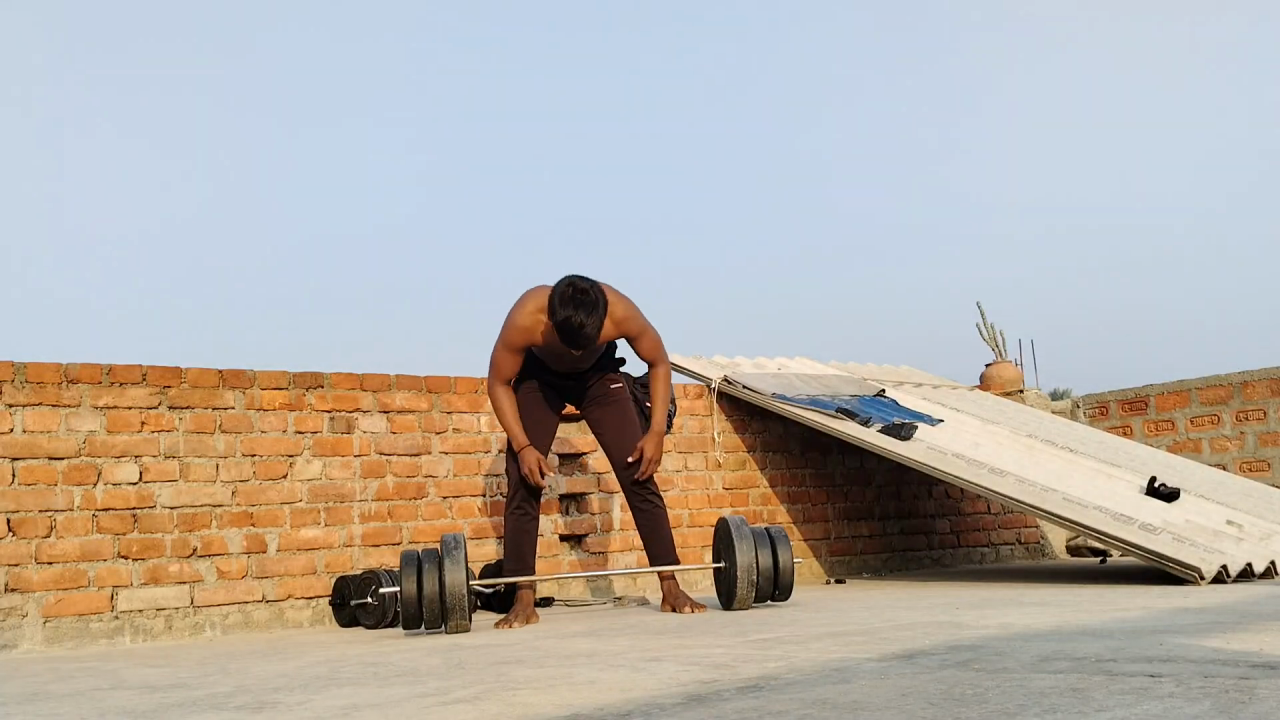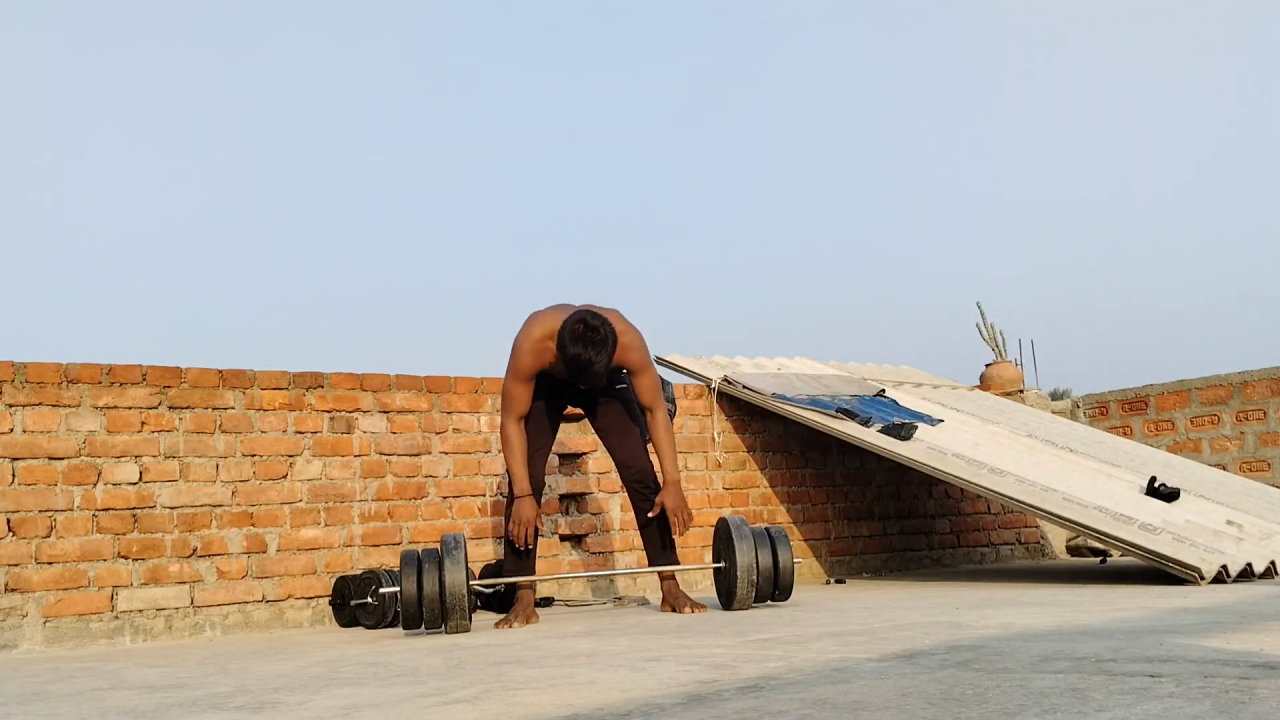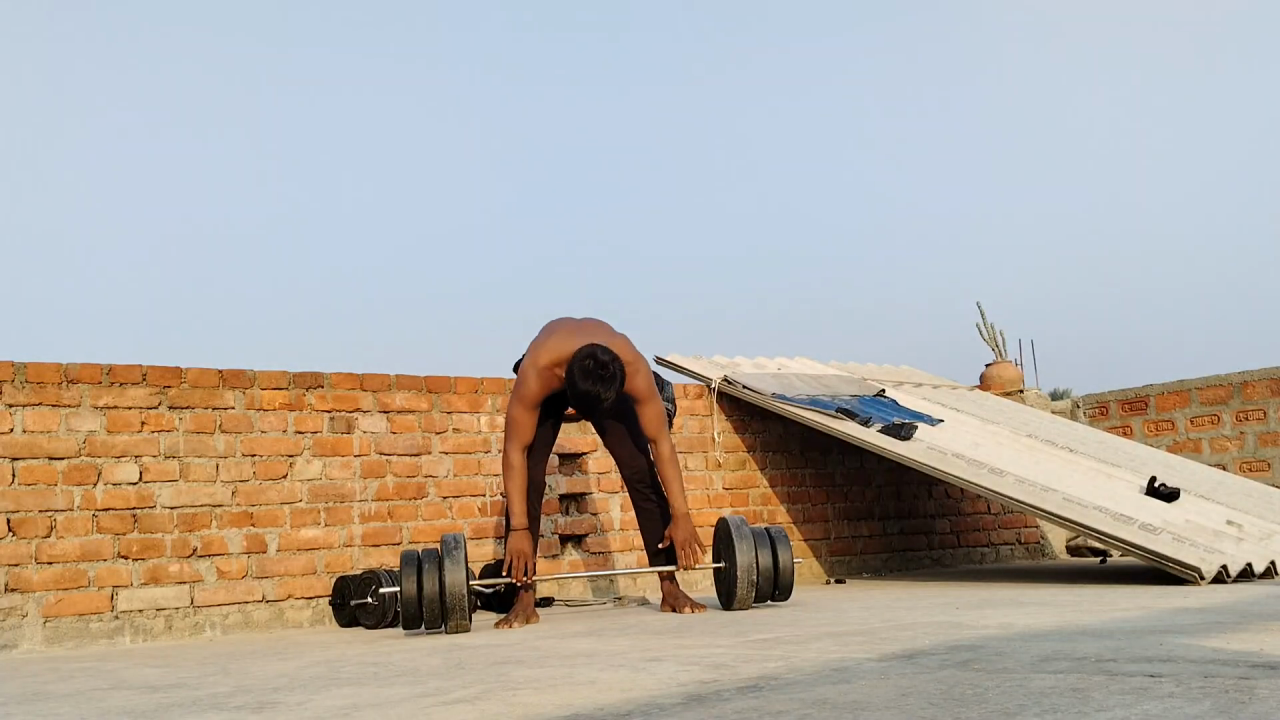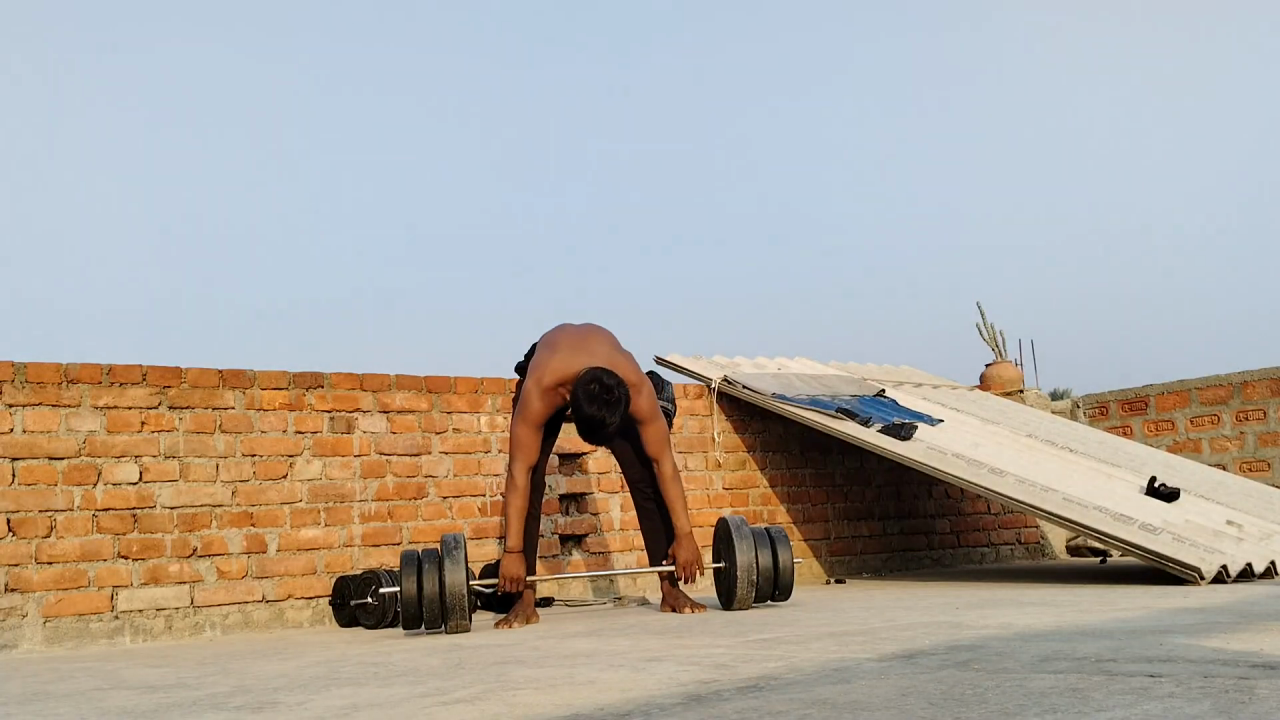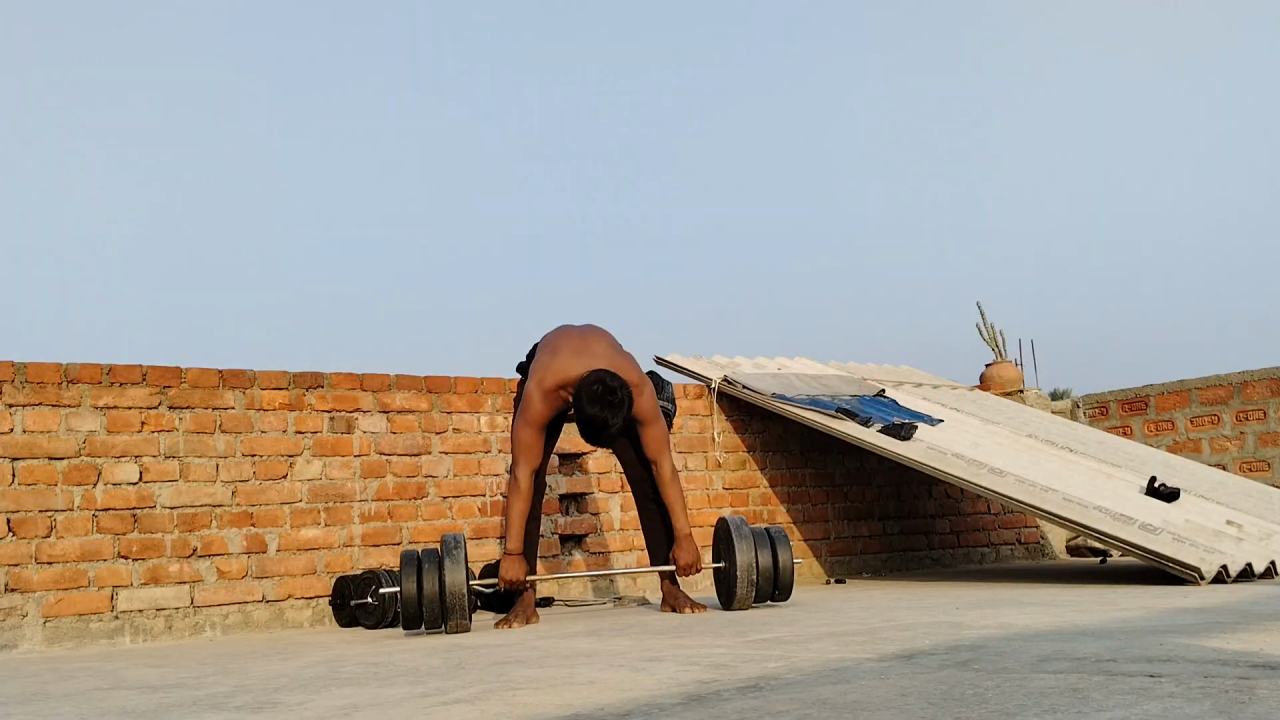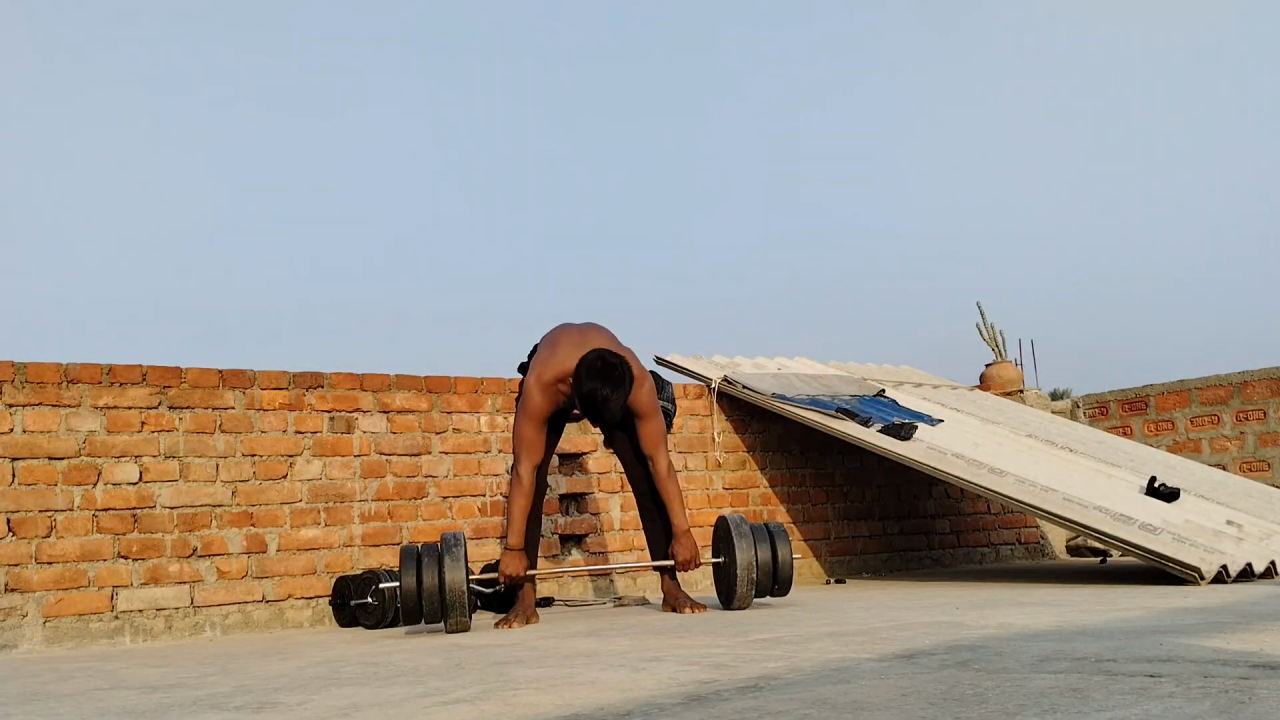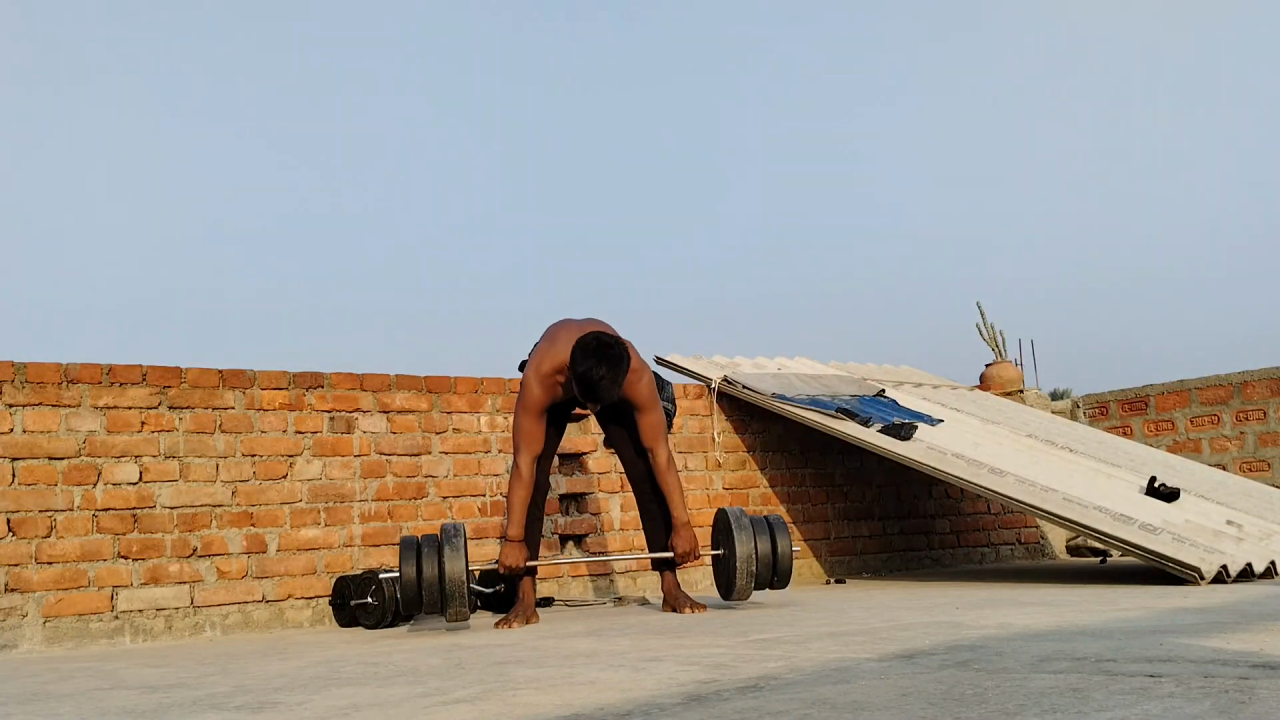
dt=0.1s
person 1, frame 1
left shoulder: (621, 311)
right shoulder: (525, 319)
left elbow: (658, 362)
right elbow: (499, 384)
left wrist: (656, 432)
right wrist: (522, 446)
left hip: (601, 374)
right hip: (538, 378)
left knee: (637, 469)
right knee: (524, 480)
left ankle: (670, 588)
right ankle: (524, 599)
person 1, frame 2
left shoulder: (625, 339)
right shoulder: (534, 343)
left elbow: (655, 409)
right elbow: (512, 418)
left wrist: (673, 485)
right wrist: (523, 495)
left hip: (607, 385)
right hip: (545, 384)
left knee: (639, 468)
right knee: (528, 488)
left ankle: (670, 588)
right ankle: (524, 599)
person 1, frame 3
left shoulder: (633, 369)
right shoulder: (538, 370)
left elbow: (661, 442)
right elbow: (515, 451)
left wrist: (681, 516)
right wrist: (518, 529)
left hip: (609, 383)
right hip: (551, 374)
left knee: (641, 470)
right knee: (529, 476)
left ankle: (670, 588)
right ankle: (524, 599)
person 1, frame 4
left shoulder: (636, 388)
right shoulder: (540, 388)
left elbow: (663, 462)
right elbow: (519, 471)
left wrist: (684, 536)
right wrist: (514, 551)
right hip: (554, 380)
left knee: (642, 471)
right knee: (529, 478)
left ankle: (670, 588)
right ankle: (525, 600)
person 1, frame 5
left shoulder: (639, 389)
right shoulder: (541, 392)
left elbow: (662, 465)
right elbow: (523, 474)
left wrist: (684, 536)
right wrist: (513, 552)
left hip: (613, 383)
right hip: (552, 380)
left knee: (645, 472)
right knee: (532, 475)
left ankle: (670, 588)
right ankle: (525, 599)
person 1, frame 6
left shoulder: (639, 384)
right shoulder: (542, 386)
left elbow: (659, 461)
right elbow: (525, 470)
left wrist: (682, 532)
right wrist: (514, 547)
left hip: (612, 377)
right hip: (554, 374)
left knee: (644, 472)
right knee: (534, 474)
left ankle: (671, 588)
right ankle: (525, 599)
person 1, frame 7
left shoulder: (638, 376)
right shoulder: (540, 376)
left elbow: (659, 453)
right elbow: (525, 462)
left wrist: (682, 524)
right wrist: (513, 539)
left hip: (613, 385)
right hip: (555, 379)
left knee: (645, 471)
right knee: (535, 477)
left ankle: (671, 588)
right ankle: (525, 599)
